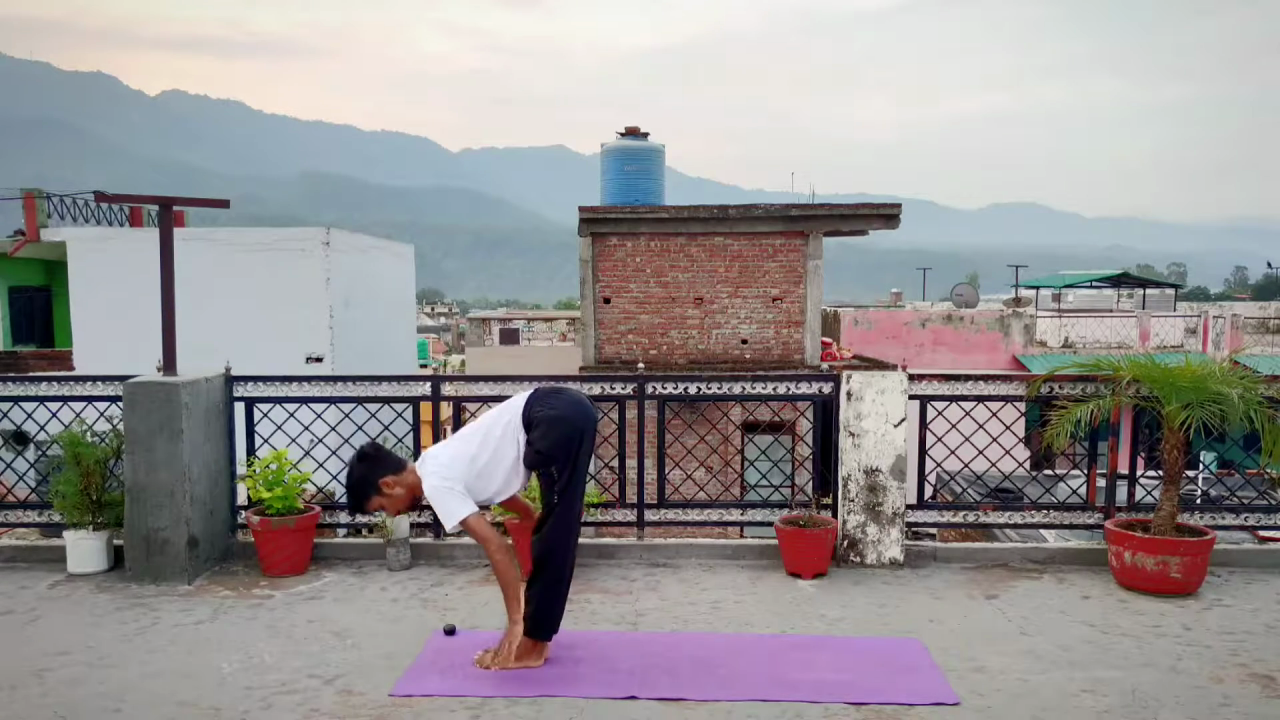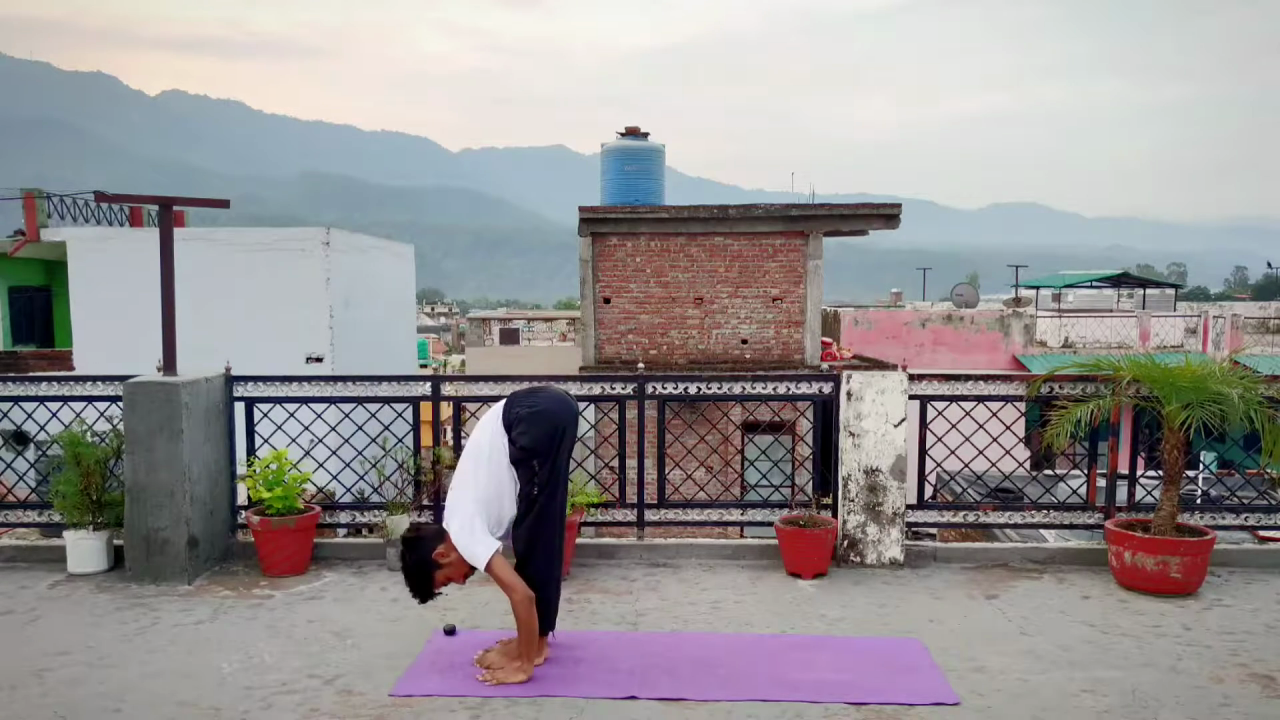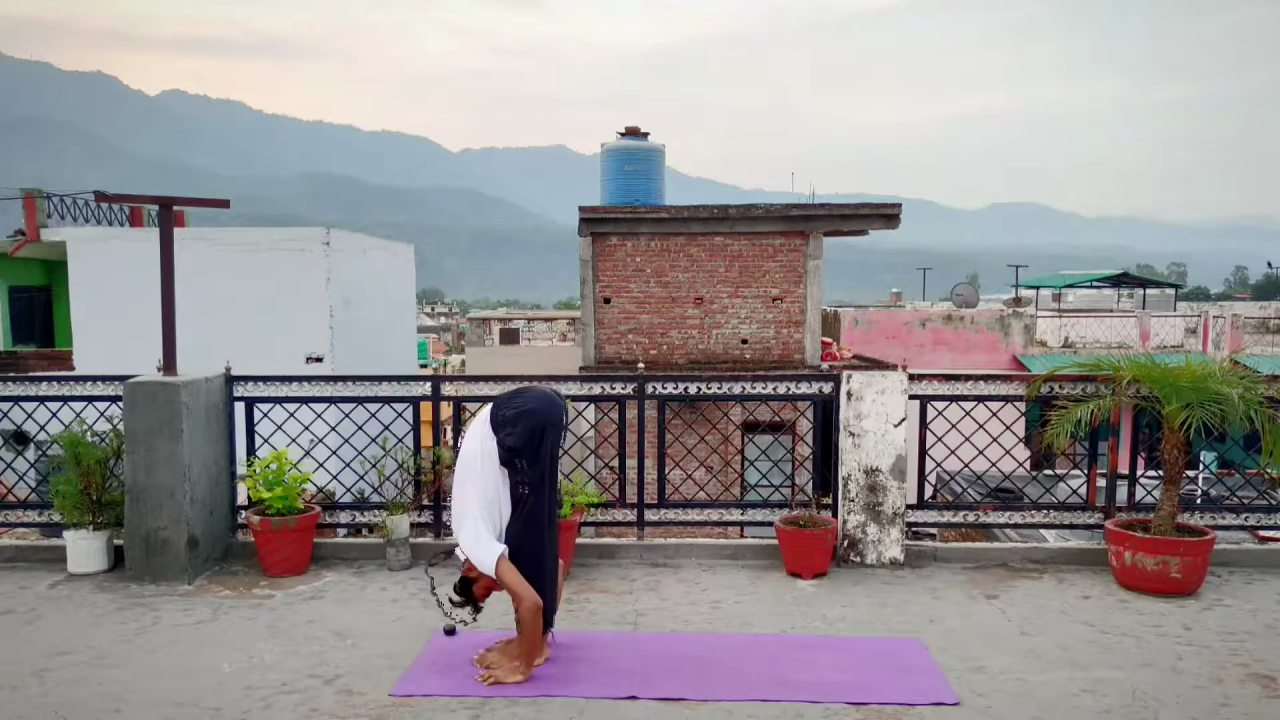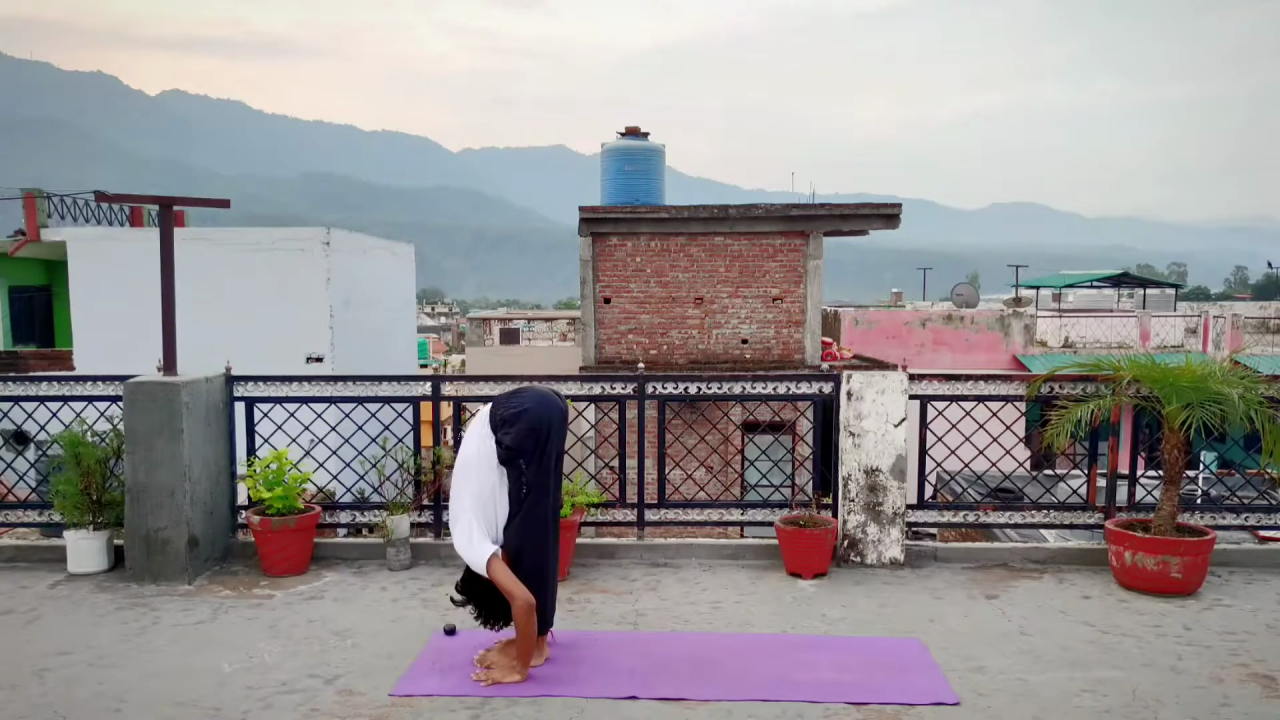
dt=0.4s
person 1, frame 1
left shoulder: (435, 482)
right shoulder: (438, 468)
left elbow: (497, 548)
right elbow: (517, 504)
left wrist: (515, 622)
left hip: (559, 419)
right hip: (564, 410)
left knee: (553, 534)
right knee: (553, 532)
left ankle: (532, 646)
right ankle: (536, 638)
person 1, frame 2
left shoulder: (462, 530)
right shoulder: (470, 520)
left elbow: (521, 594)
left wrist: (525, 664)
left hip: (540, 417)
right hip: (549, 409)
left knee: (531, 536)
right knee: (538, 535)
left ankle: (533, 646)
right ankle: (534, 640)
person 1, frame 3
left shoulder: (475, 544)
left elbow: (530, 601)
left hip: (527, 417)
right hip: (540, 409)
left knee: (525, 536)
right knee: (536, 534)
left ankle: (535, 647)
right ankle: (535, 641)
person 1, frame 4
left shoulder: (470, 542)
left elbow: (524, 600)
left wrist: (520, 667)
left hip: (527, 417)
right hip: (541, 408)
left knee: (525, 537)
right knee: (536, 533)
left ankle: (534, 646)
right ankle: (534, 640)
